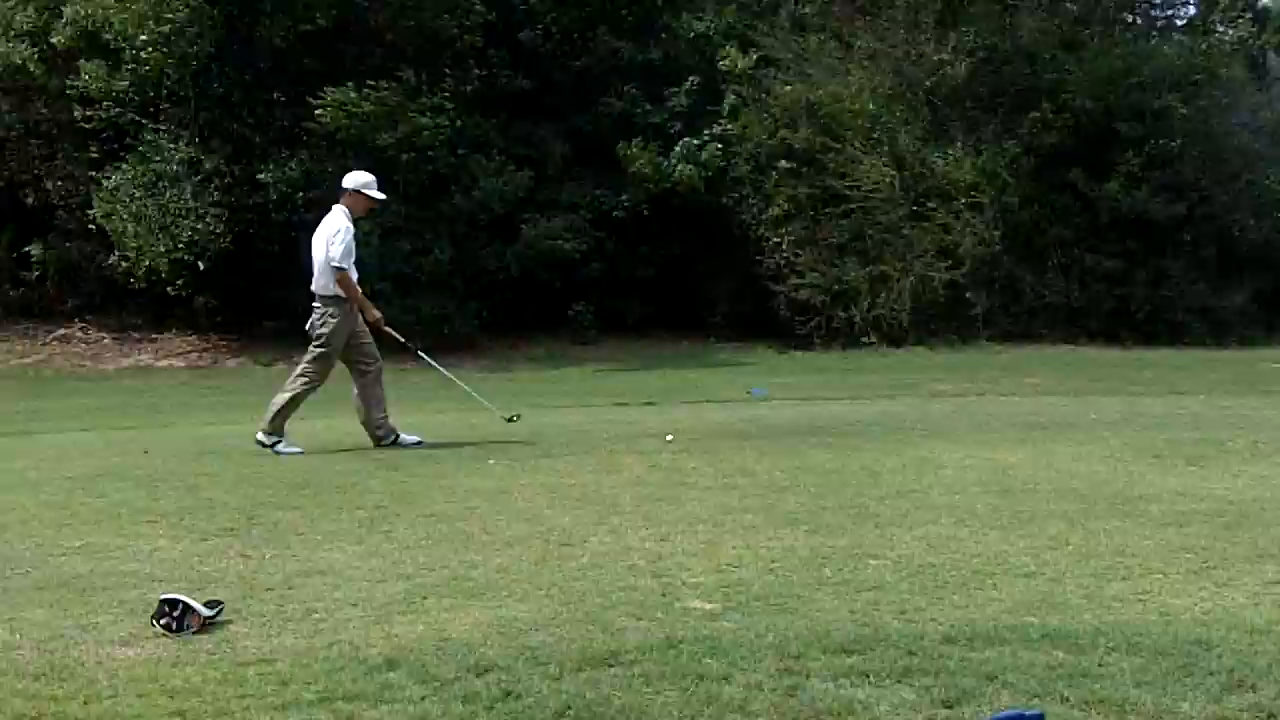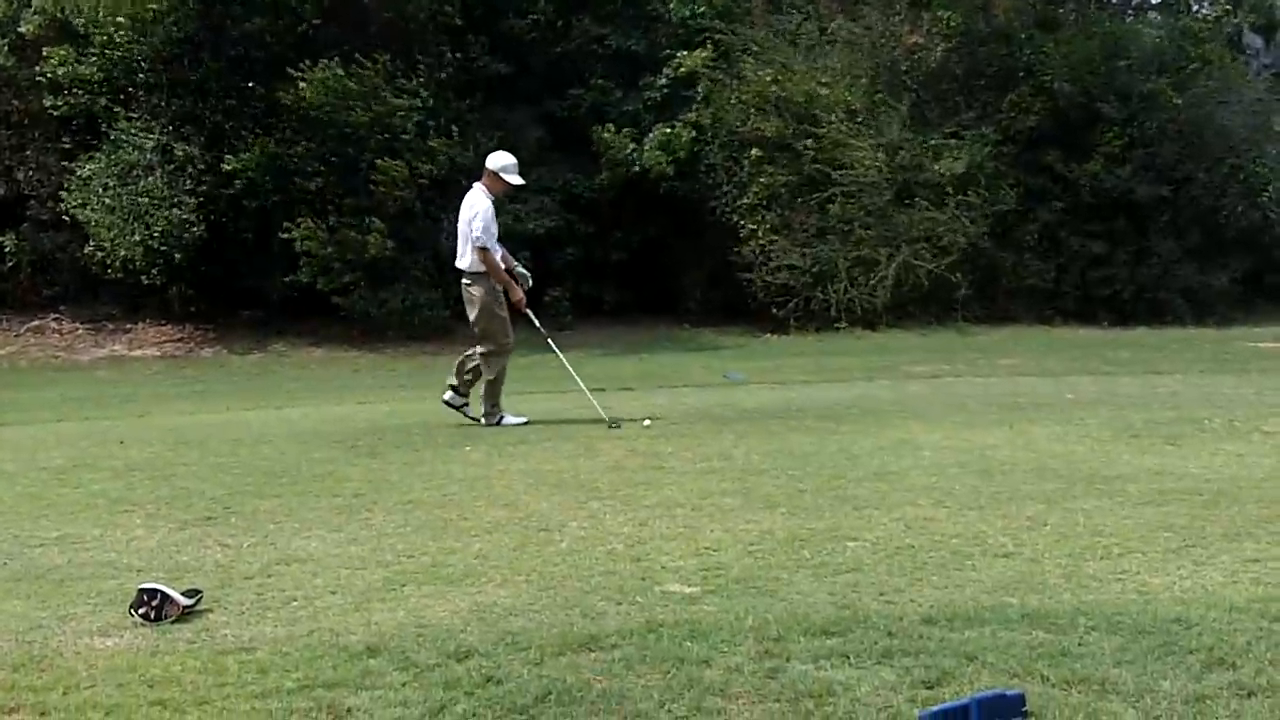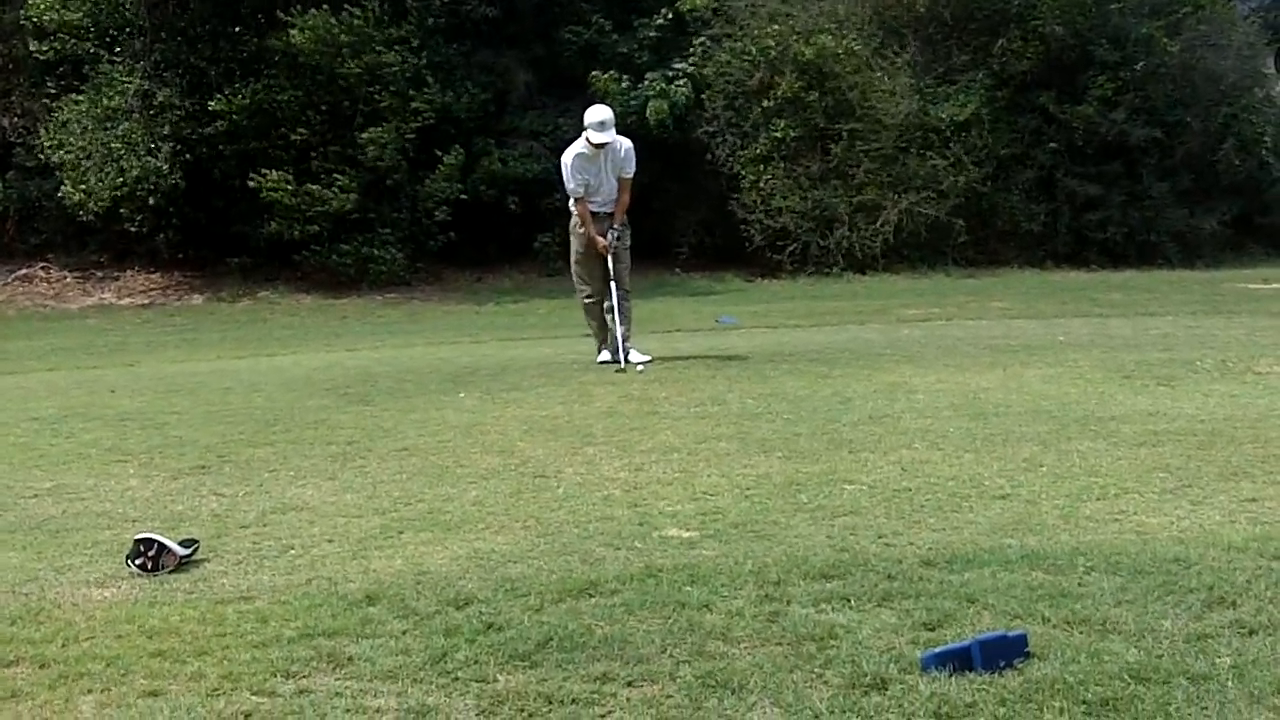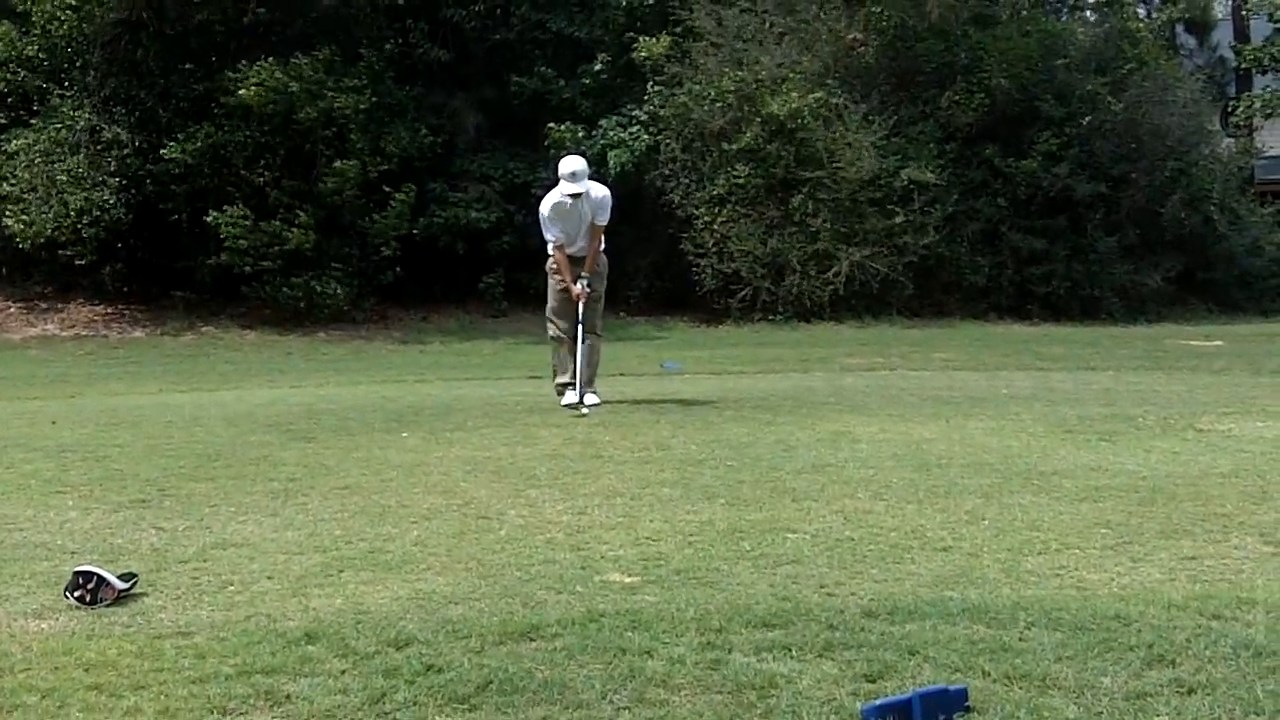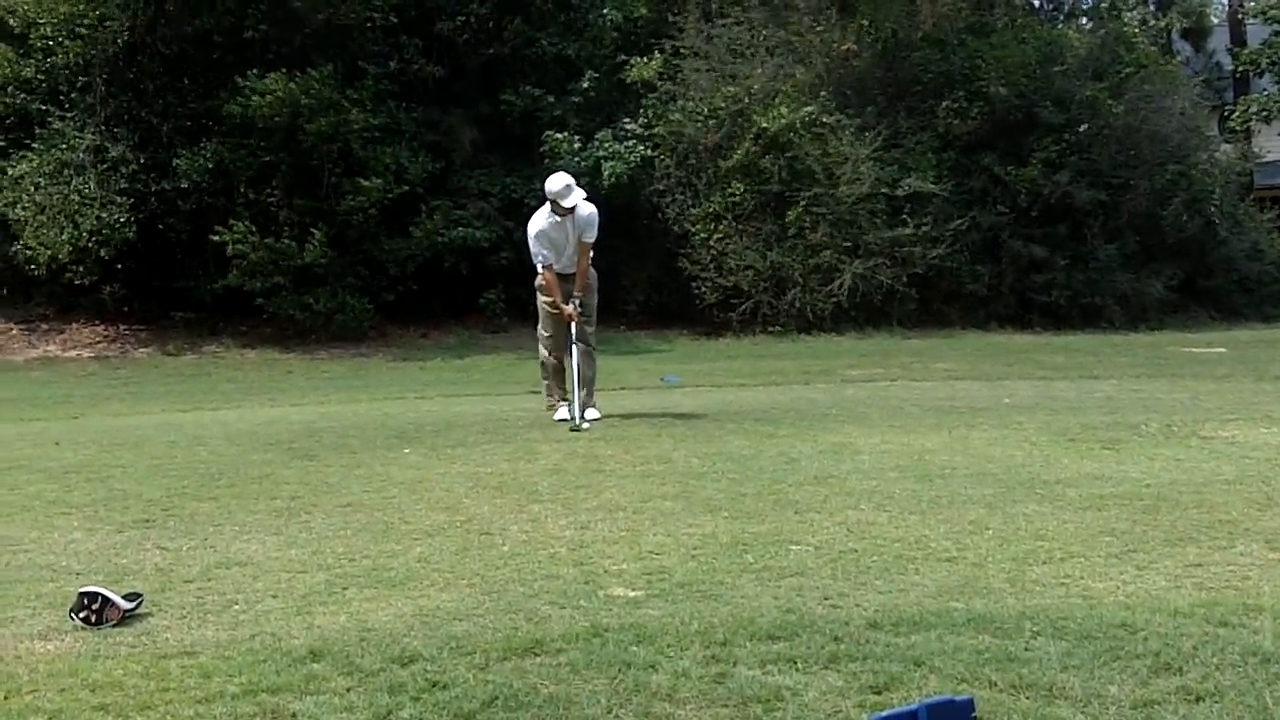
dt=1s
person 1, frame 1
left shoulder: (330, 221)
right shoulder: (343, 226)
right elbow: (341, 275)
right wrist: (368, 309)
left hip: (341, 308)
right hip: (336, 308)
left knee: (369, 366)
right knee: (314, 372)
left ankle: (382, 431)
right ankle: (271, 431)
person 1, frame 2
left shoulder: (483, 200)
right shoulder: (479, 205)
right elbow: (483, 254)
left wrist: (514, 267)
right wrist: (511, 287)
left hip: (489, 282)
right hip: (482, 283)
left knee: (490, 345)
right knee: (498, 346)
left ankle: (457, 391)
right ankle: (493, 413)
person 1, frame 3
left shoulder: (624, 147)
right shoulder: (572, 157)
left elbow: (624, 192)
right elbow: (579, 201)
left wrist: (615, 228)
right wrist: (594, 236)
left hip: (615, 219)
right hip: (585, 221)
left knee: (620, 286)
right knee: (590, 290)
left ankle: (623, 345)
right ankle: (604, 345)
person 1, frame 4
left shoulder: (601, 195)
right shoulder: (550, 205)
left elbow: (595, 239)
right elbow: (558, 248)
left wrist: (585, 277)
right wrist: (570, 284)
left hip: (592, 261)
right hip: (562, 263)
left knee: (590, 327)
right knee: (560, 328)
left ankle: (587, 387)
right ankle: (567, 387)
person 1, frame 5
left shoulder: (588, 212)
right shoulder: (537, 225)
left elbow: (583, 257)
right elbow: (547, 268)
left wrist: (576, 296)
right wrist: (561, 304)
left hip: (582, 277)
right hip: (551, 280)
left knee: (586, 341)
right knee: (552, 345)
left ankle: (587, 402)
right ankle: (558, 403)
